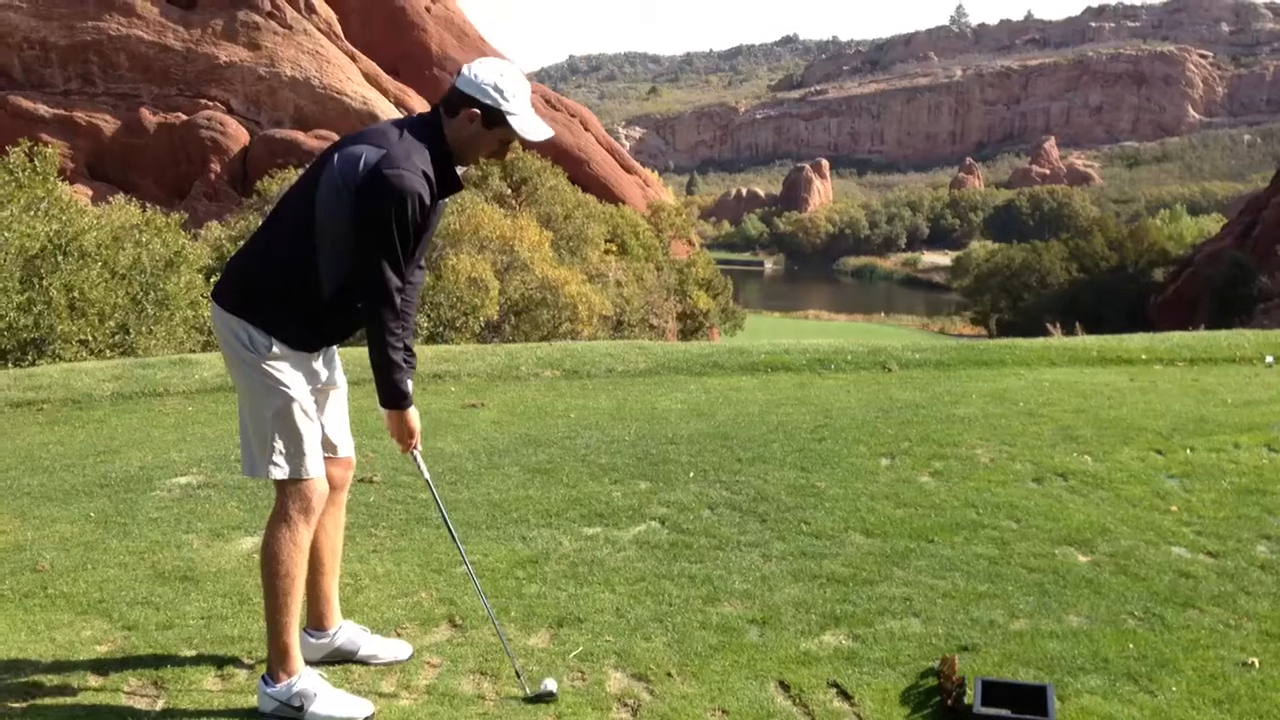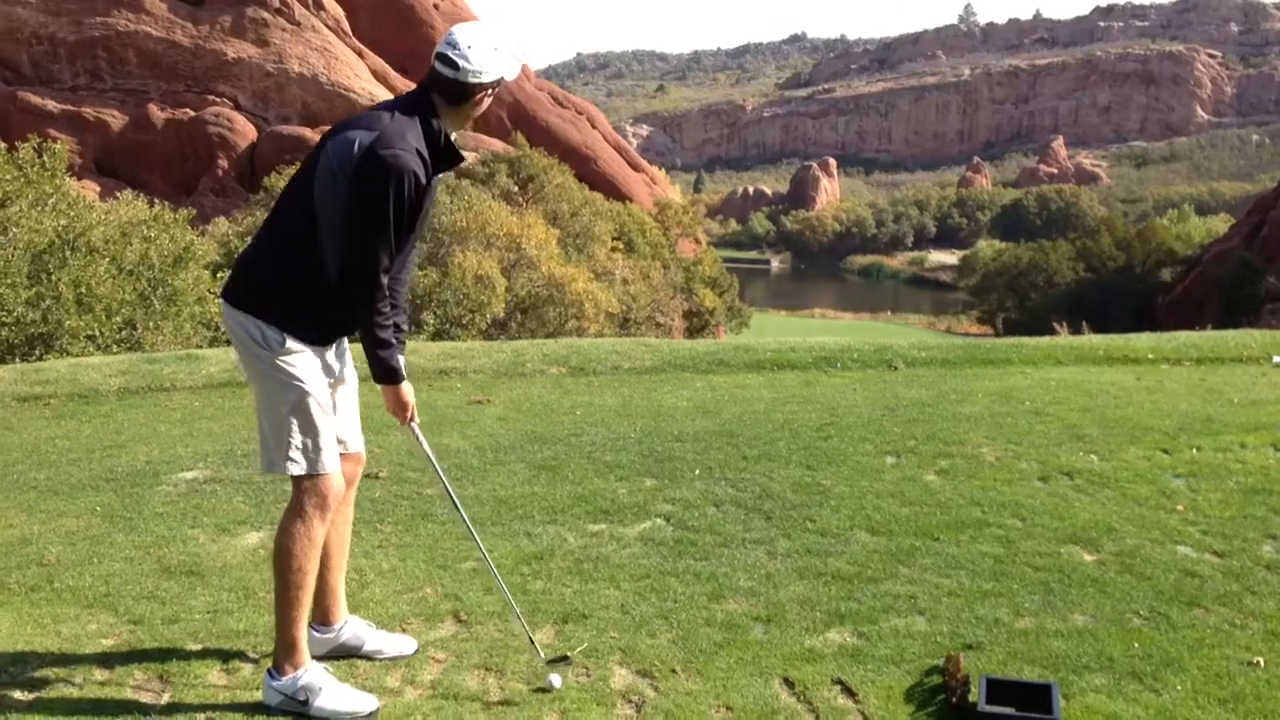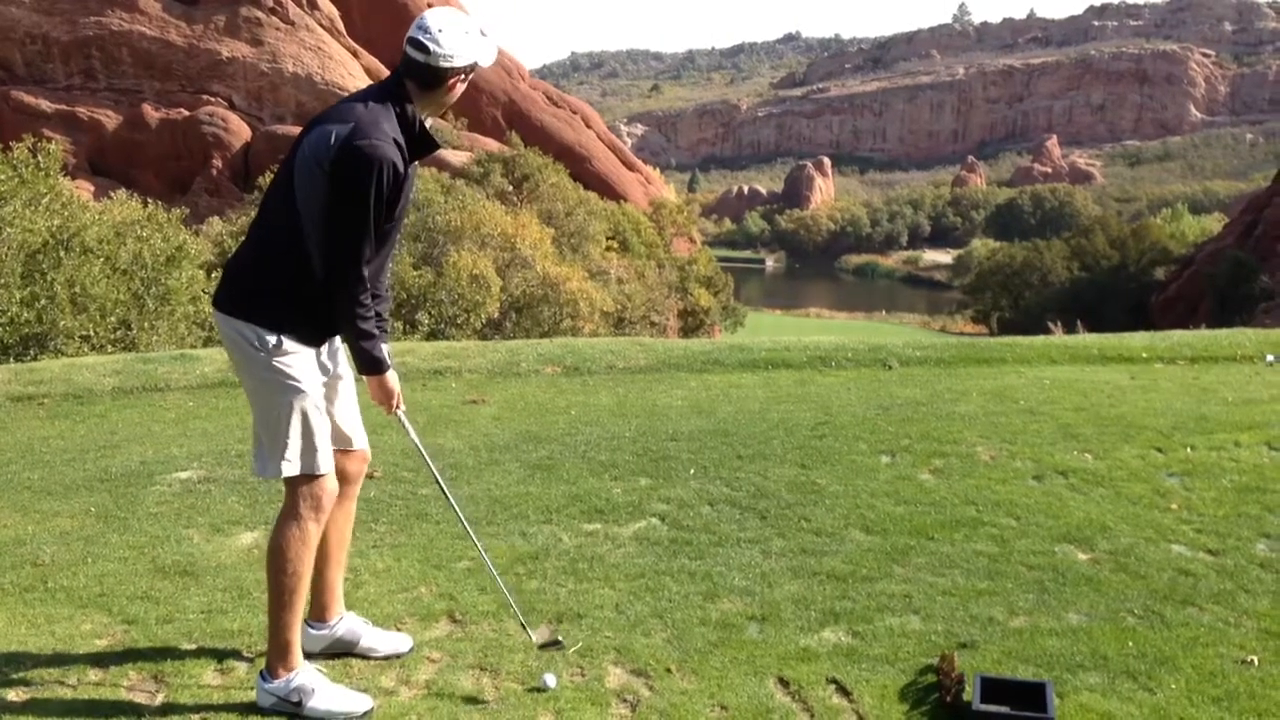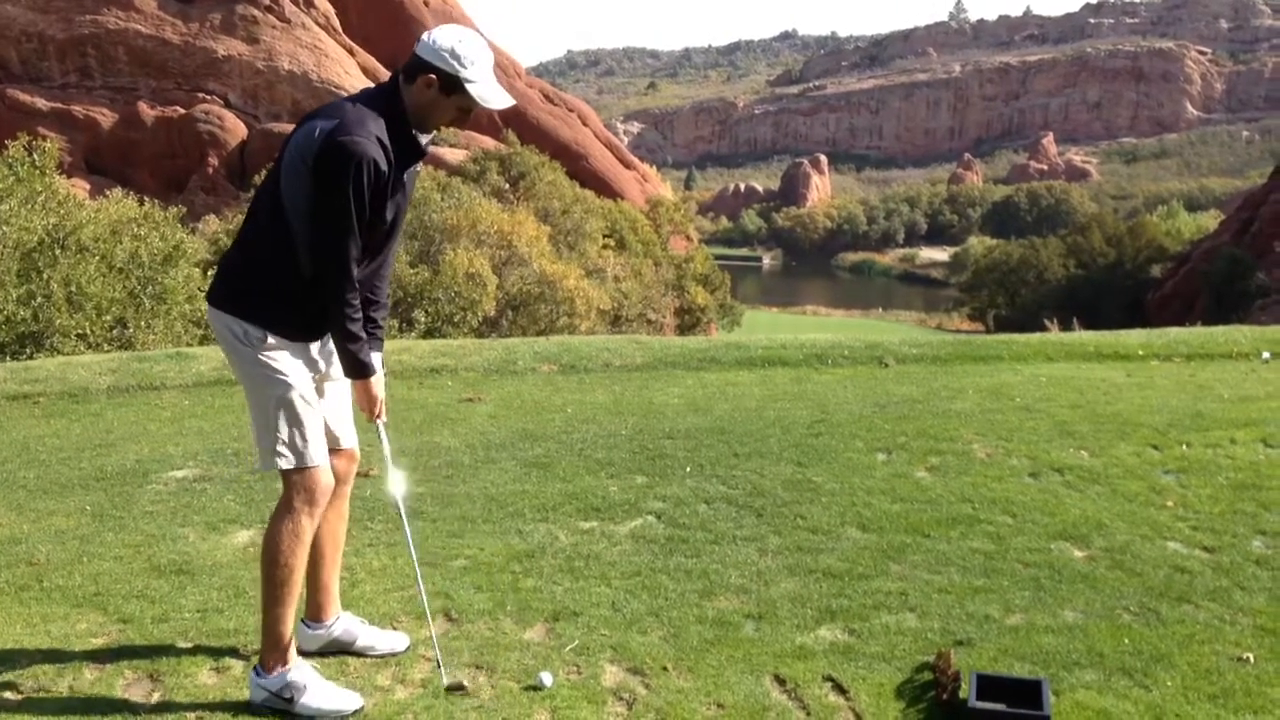
dt=0.7s
person 1, frame 1
left shoulder: (422, 160)
right shoulder: (399, 175)
left elbow: (401, 282)
right elbow: (381, 295)
left wrist: (403, 380)
right wrist: (397, 399)
left hip: (306, 324)
right hip: (266, 325)
left knee: (335, 472)
right knee: (303, 493)
left ankle: (324, 628)
person 1, frame 2
left shoulder: (410, 136)
right shoulder: (394, 156)
left elbow: (387, 266)
right elbow: (367, 276)
left wrist: (393, 358)
right wrist: (391, 375)
left hip: (316, 320)
right hip: (277, 320)
left knee: (345, 469)
right knee: (318, 489)
left ankle: (331, 623)
person 1, frame 3
left shoulder: (387, 127)
right shoulder: (370, 145)
left elbow: (366, 260)
right elbow: (346, 271)
left wrist: (376, 349)
right wrist: (376, 365)
left hip: (310, 320)
right hip: (270, 323)
left knee: (350, 465)
right knee: (312, 492)
left ankle: (326, 620)
person 1, frame 4
left shoulder: (396, 140)
right shoulder: (354, 143)
left elbow: (371, 261)
right elbow: (335, 269)
left wrist: (370, 353)
right wrist: (359, 369)
left hip: (307, 319)
right hip: (263, 319)
left knee: (340, 464)
right knee: (309, 483)
left ankle: (322, 619)
